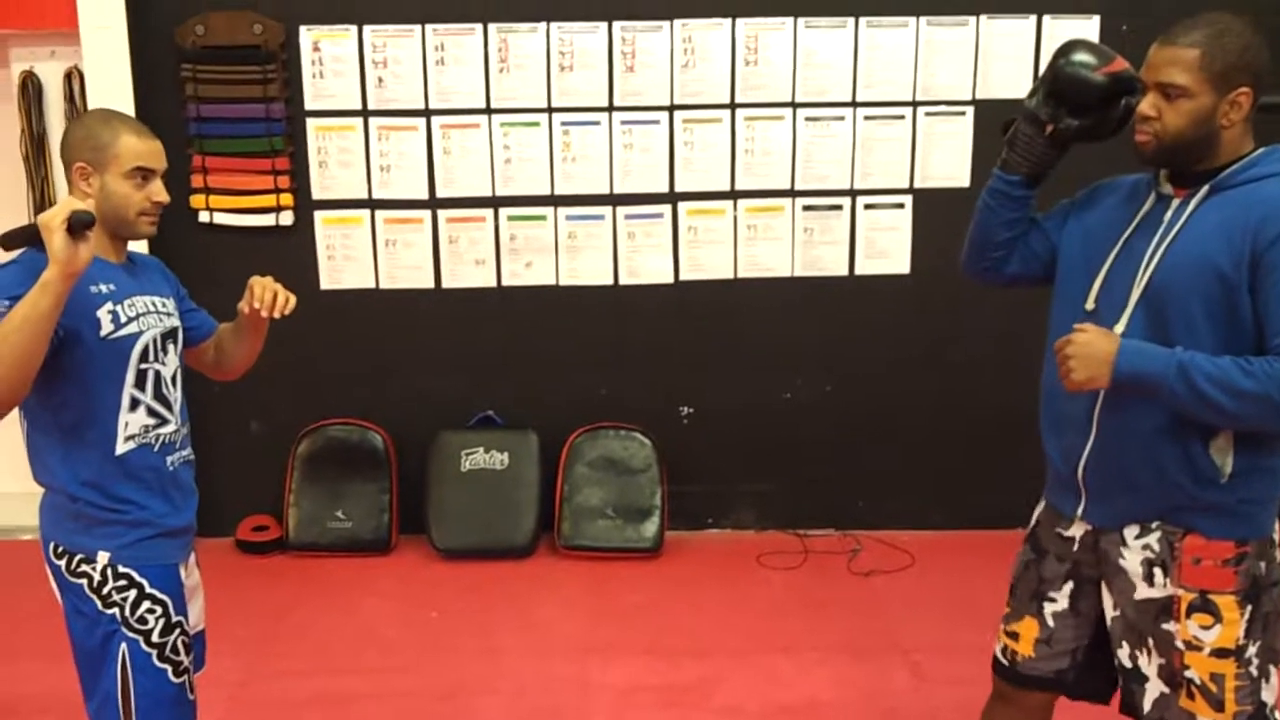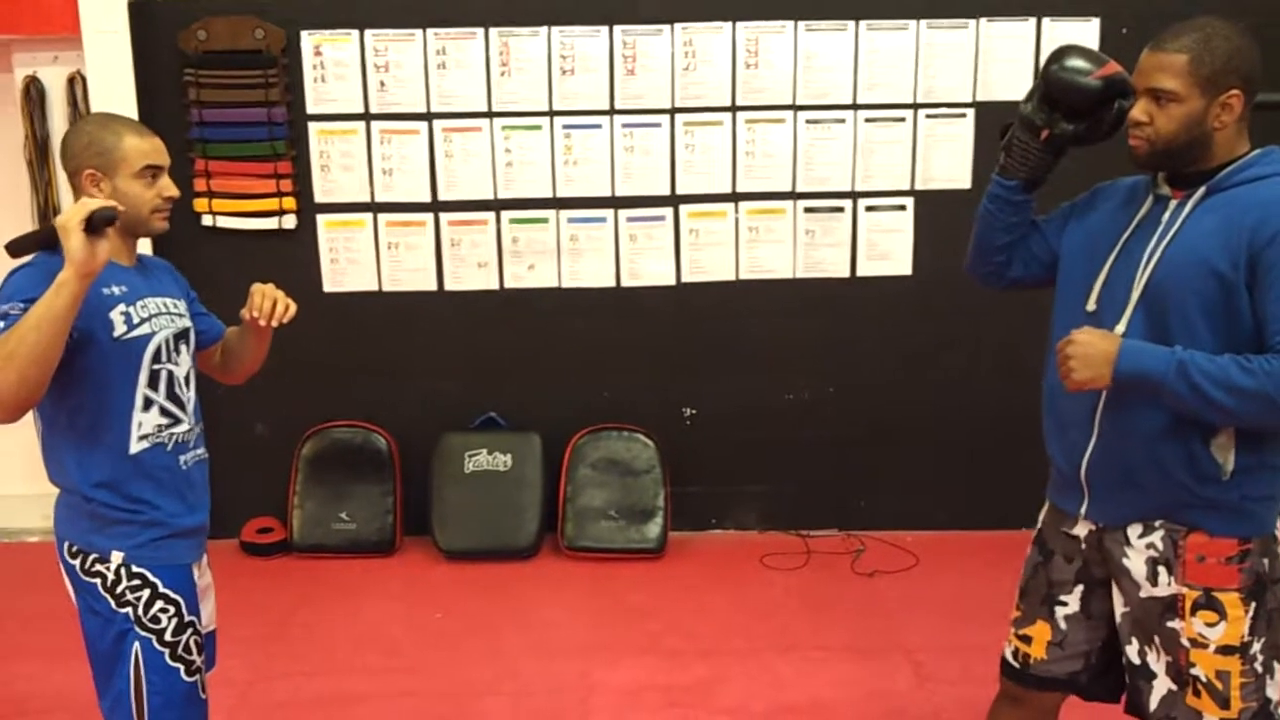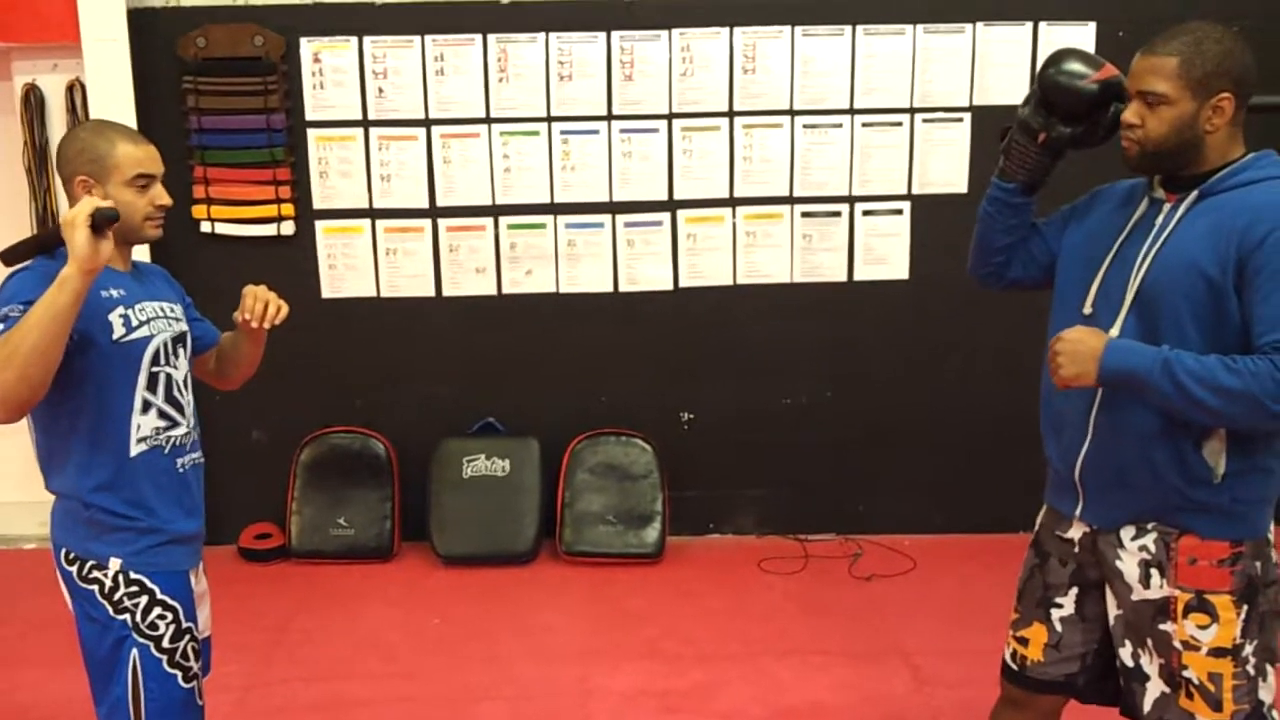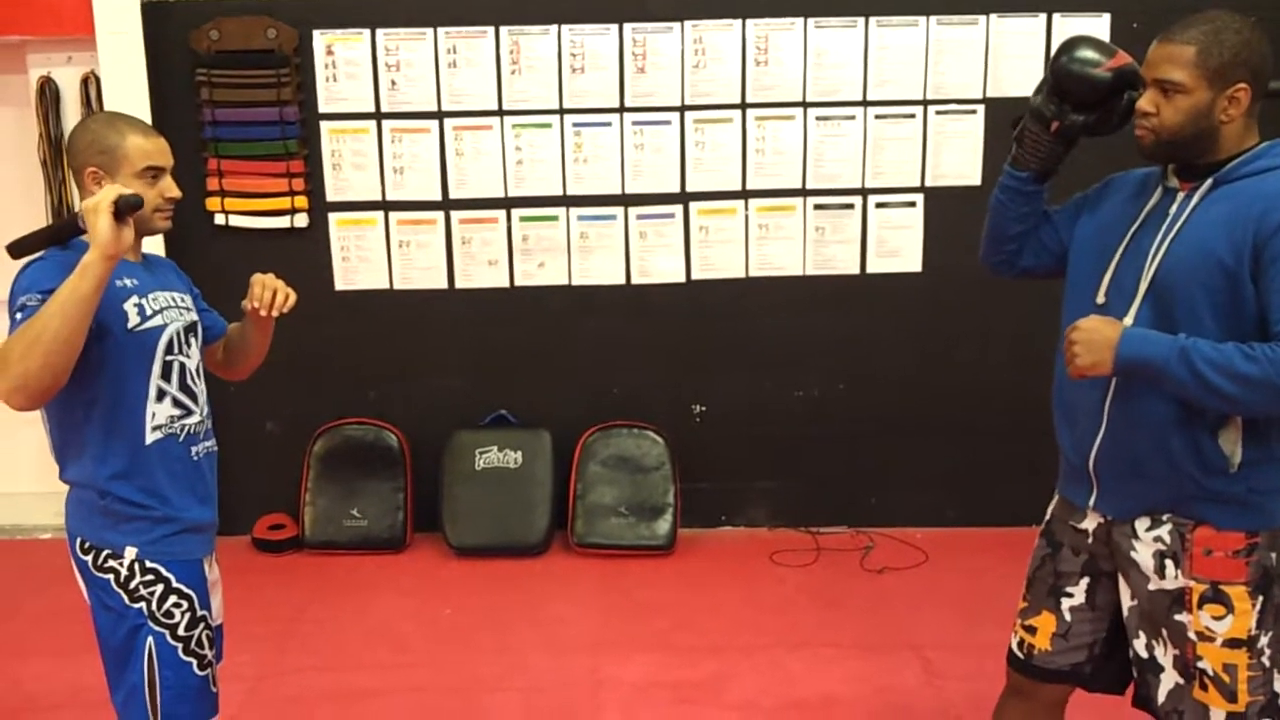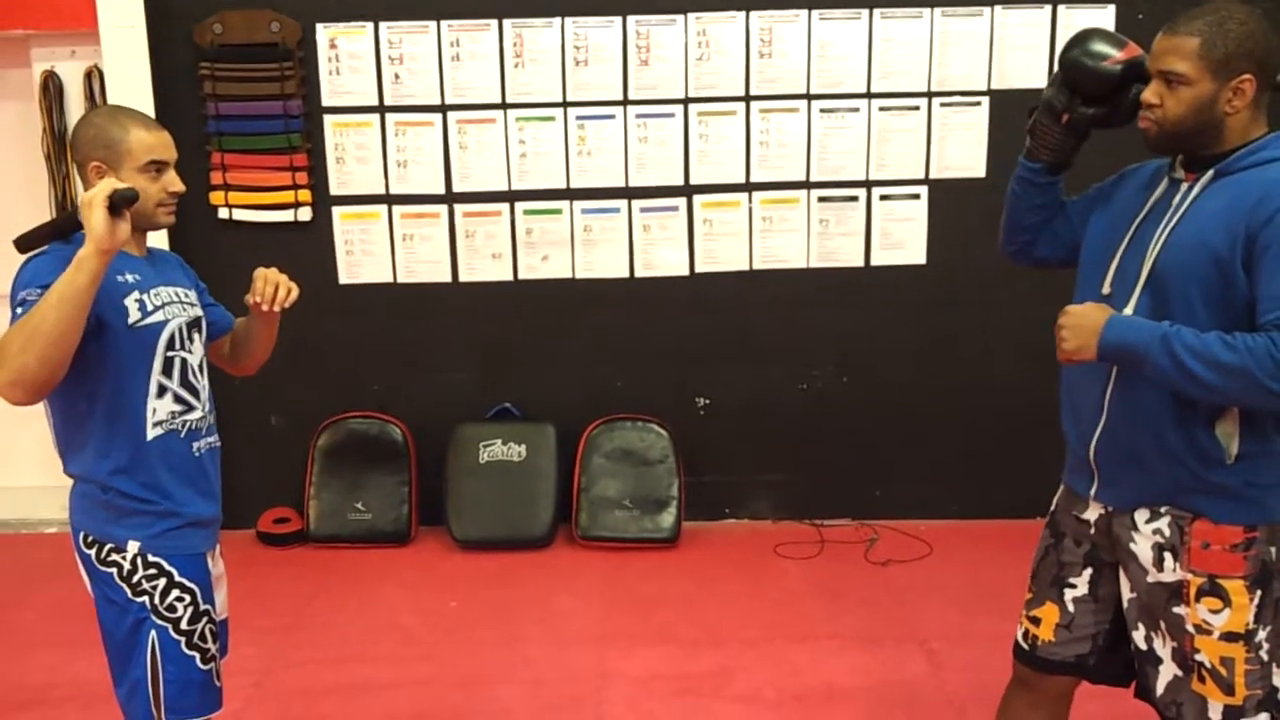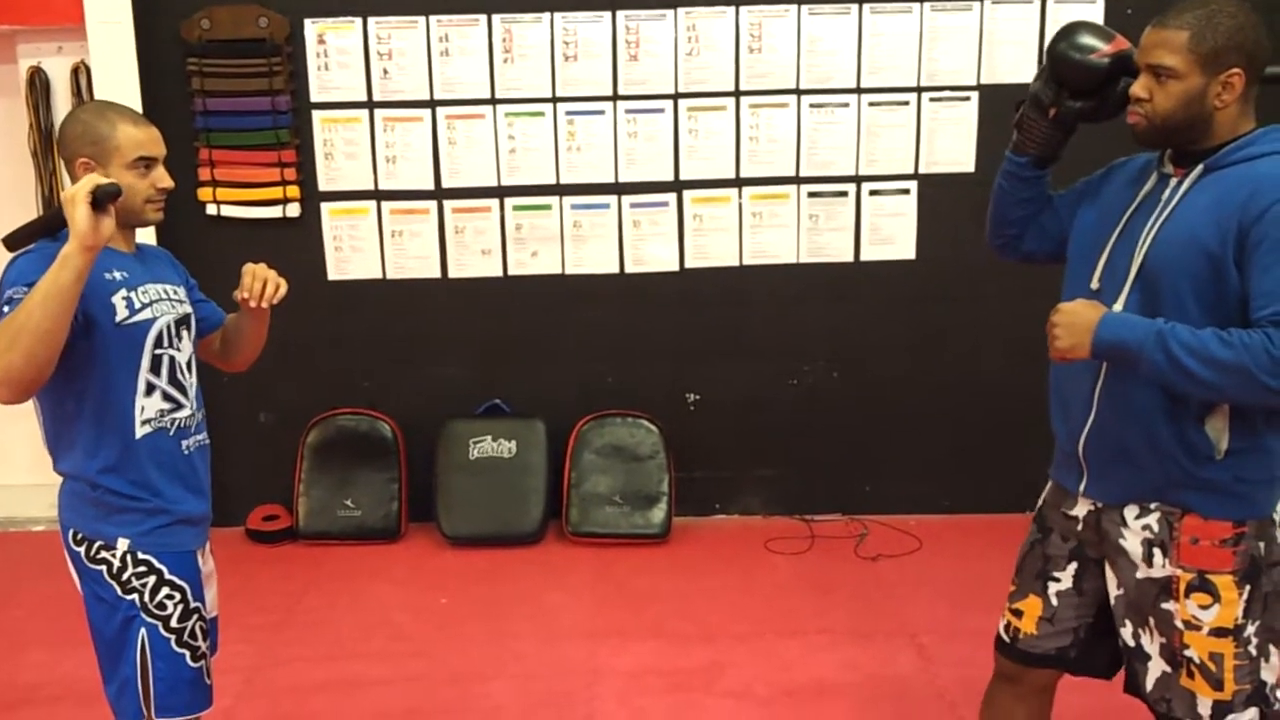
dt=0.5s
person 1, frame 1
right shoulder: (1110, 203)
right elbow: (991, 258)
left wrist: (1131, 364)
right wrist: (1028, 147)
left hip: (1197, 538)
right hip: (1073, 515)
person 1, frame 2
right shoulder: (1111, 205)
right elbow: (995, 262)
left wrist: (1130, 364)
right wrist: (1025, 153)
left hip: (1201, 535)
right hip: (1078, 515)
person 1, frame 3
right shoulder: (1108, 208)
right elbow: (997, 264)
left wrist: (1117, 362)
right wrist: (1024, 156)
left hip: (1193, 537)
right hip: (1076, 514)
person 1, frame 4
right shoulder: (1123, 196)
right elbow: (1009, 251)
left wrist: (1135, 351)
right wrist: (1038, 143)
left hip: (1207, 526)
right hip: (1088, 504)
person 1, frame 5
right shoulder: (1138, 186)
right elbow: (1028, 240)
left wrist: (1121, 338)
right wrist: (1050, 137)
left hip: (1206, 519)
right hip: (1093, 495)
person 1, frame 6
right shoulder: (1127, 180)
right elbow: (1015, 234)
left wrist: (1115, 335)
right wrist: (1038, 130)
left hip: (1198, 515)
right hip: (1081, 492)
person 2, frame 1
left shoulder: (154, 274)
left elbow: (218, 360)
left wrist: (253, 318)
right wrist: (61, 275)
left hip: (169, 531)
right hip: (106, 545)
person 2, frame 2
left shoulder: (164, 276)
left elbow: (227, 365)
left wrist: (259, 323)
right wrist: (78, 275)
left hip: (180, 533)
right hip: (119, 545)
person 2, frame 3
left shoulder: (159, 282)
left elbow: (221, 371)
left wrist: (251, 327)
right wrist: (80, 271)
left hip: (176, 538)
right hip: (118, 550)
person 2, frame 4
left shoulder: (167, 274)
right shoulder: (56, 274)
left elbow: (230, 363)
left wrist: (260, 316)
right wrist: (101, 258)
left hip: (187, 528)
right hip: (132, 540)
person 2, frame 5
left shoulder: (173, 268)
right shoulder: (60, 268)
left elbow: (238, 357)
left wrist: (264, 311)
right wrist: (96, 251)
left hip: (193, 523)
right hip: (136, 534)
person 2, frame 6
left shoulder: (163, 266)
left elbow: (228, 354)
left wrist: (255, 306)
right wrist: (81, 249)
left hip: (182, 520)
right hip: (125, 532)
